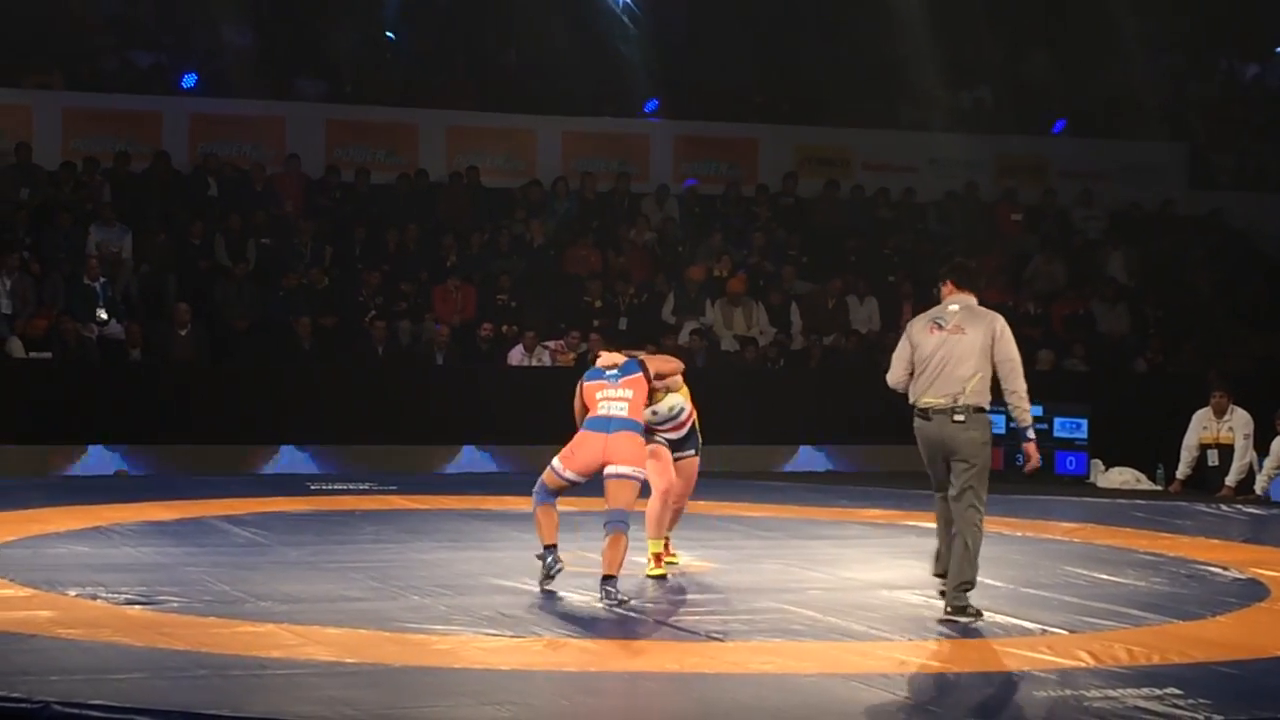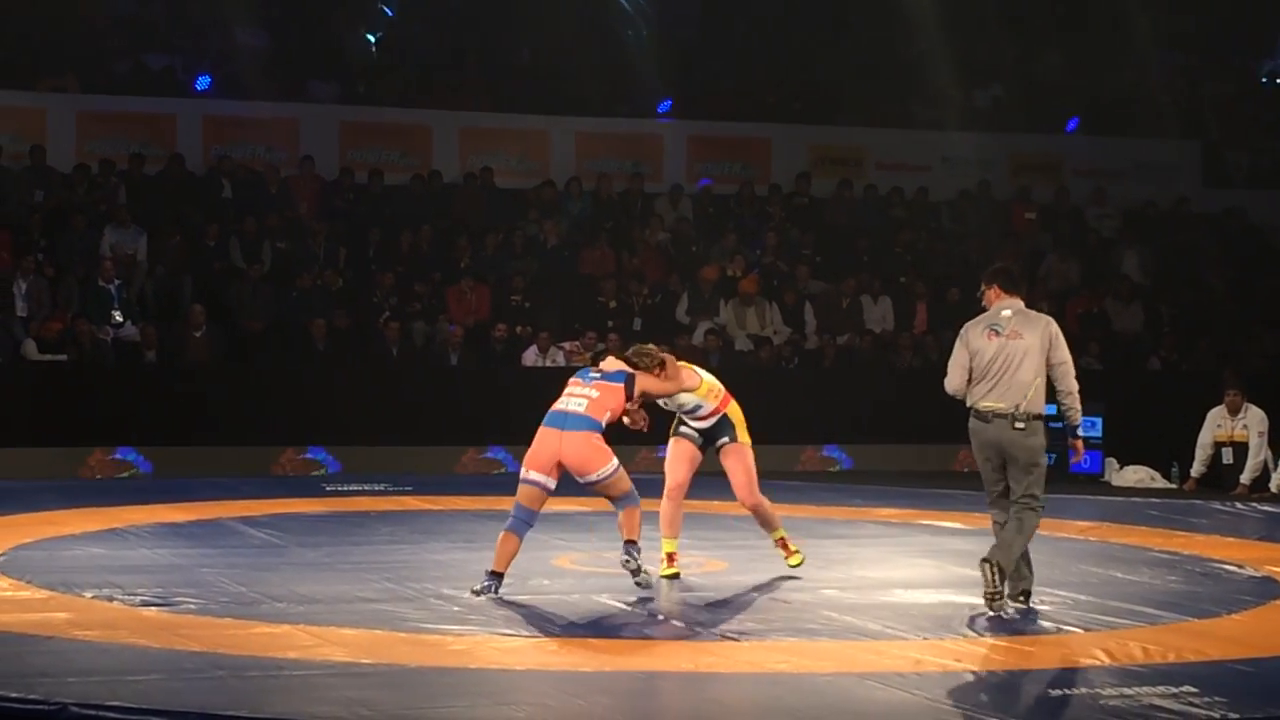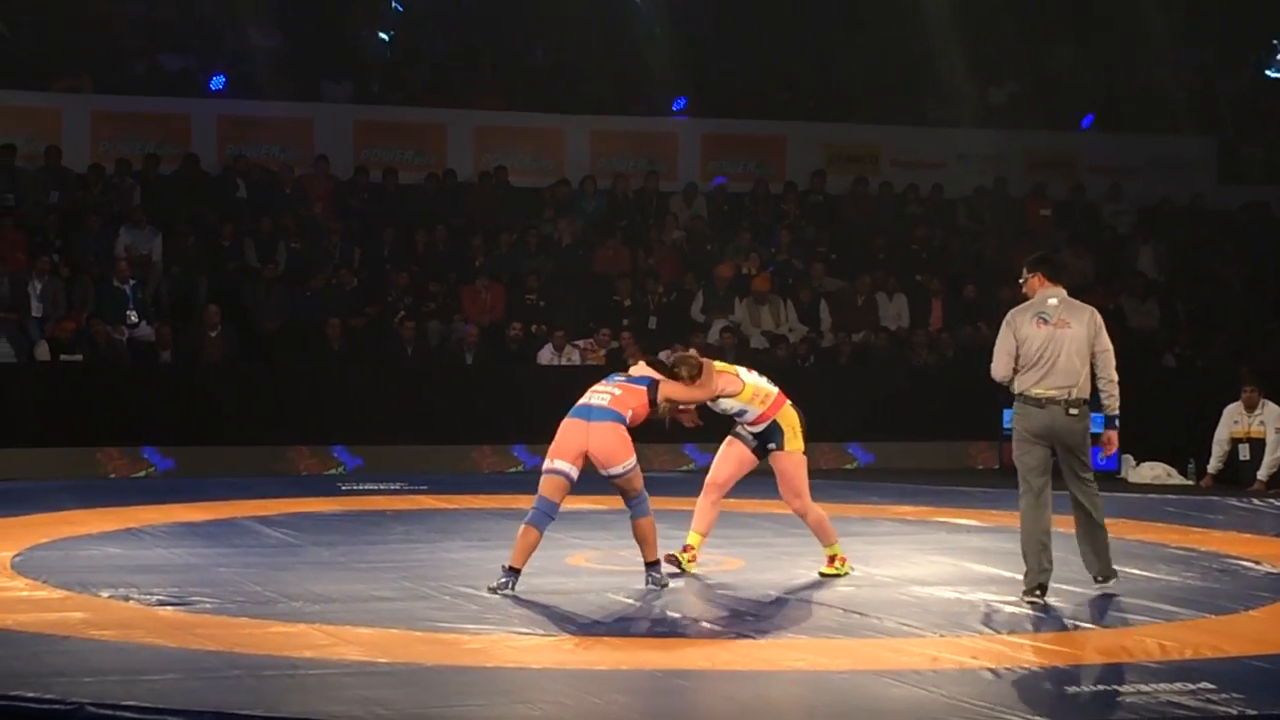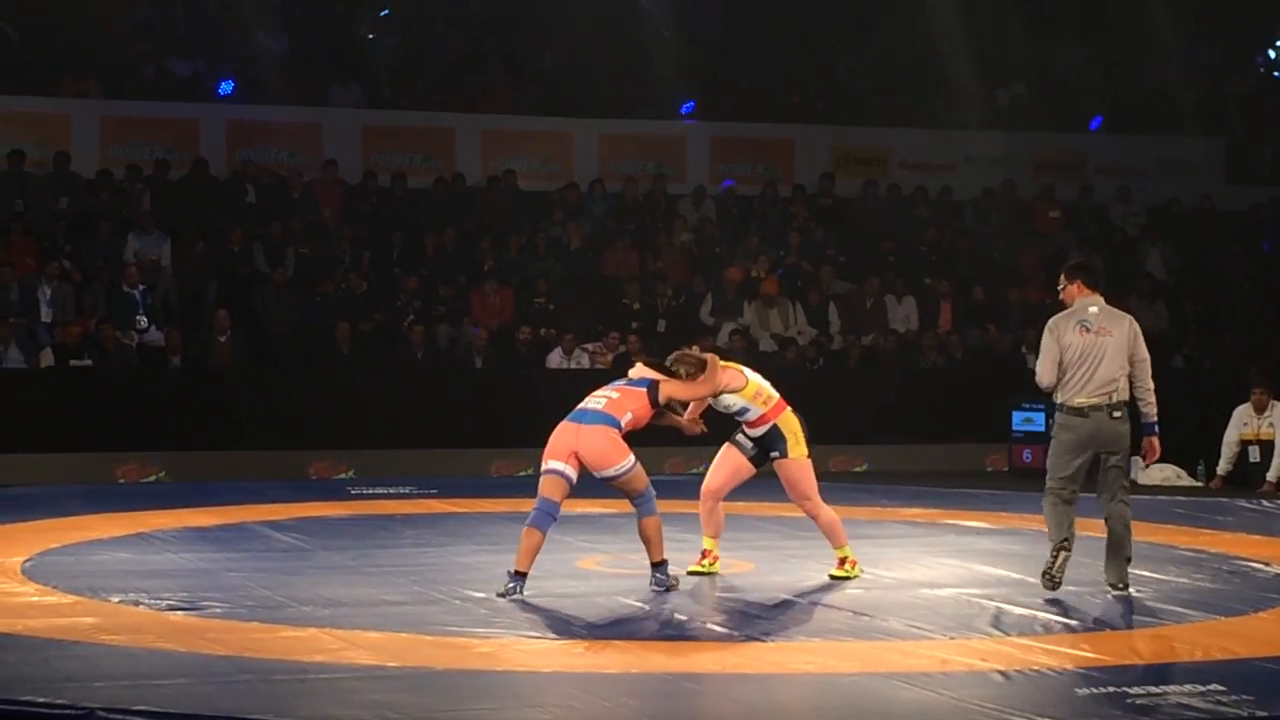
dt=0.3s
person 1, frame 1
left shoulder: (920, 323)
right shoulder: (991, 322)
left elbow: (896, 379)
right elbow: (1012, 382)
right wrist: (1027, 434)
left hip: (926, 422)
right hip: (968, 423)
left knee: (948, 501)
right knee: (968, 510)
left ankle: (945, 568)
right ankle: (957, 600)
person 1, frame 2
left shoulder: (973, 328)
right shoulder: (1044, 326)
left elbow: (954, 385)
right elbow: (1066, 383)
right wrist: (1074, 429)
left hip: (983, 426)
right hip: (1024, 428)
left knee: (1002, 506)
right knee: (1027, 507)
left ankle: (1019, 585)
right ankle: (997, 563)
person 1, frame 3
left shoulder: (1017, 316)
right shoulder: (1088, 315)
left elbow: (1000, 372)
right elbow: (1106, 373)
right wrist: (1111, 422)
left hip: (1029, 413)
right hip: (1072, 413)
left knee: (1033, 499)
right knee: (1084, 492)
left ankle: (1035, 582)
right ankle: (1101, 569)
person 1, frame 4
left shoulder: (1059, 324)
right shoulder: (1126, 323)
left elbow: (1045, 379)
right elbow: (1143, 381)
right wrist: (1151, 428)
left hip: (1072, 420)
right hip: (1114, 420)
left knee: (1058, 494)
right knee: (1115, 500)
left ankle: (1060, 544)
right ankle: (1118, 576)
person 2, frame 1
left shoulder: (586, 379)
right shoulder: (639, 366)
right elbow: (677, 367)
left hip: (590, 440)
right hip: (629, 441)
left knee: (544, 493)
right knee: (617, 520)
left ankle: (550, 555)
right ankle: (609, 585)
person 2, frame 2
left shoulder: (580, 375)
right shoulder: (631, 379)
right elbow: (675, 386)
left wrist: (624, 413)
right wrist: (668, 360)
left hip: (548, 435)
right hip: (583, 440)
left knee: (521, 515)
right knee: (627, 498)
left ankle: (492, 580)
right ankle: (631, 553)
person 2, frame 3
left shoulder: (613, 379)
right shoulder: (657, 384)
right elbow: (705, 392)
right wrist: (706, 366)
left hip: (570, 427)
right hip: (607, 432)
left knee: (542, 509)
right knee: (637, 501)
left ankle: (510, 576)
right ankle: (653, 572)
person 2, frame 4
left shoulder: (619, 385)
right shoulder: (659, 386)
right elbow: (708, 387)
left wrist: (681, 422)
right wrist: (712, 360)
left hip: (564, 431)
right hip: (599, 436)
left knee: (544, 510)
right knee: (643, 498)
left ankle: (517, 580)
right ankle: (659, 573)
person 3, frame 1
left shoulder: (671, 383)
left hip: (685, 434)
right hip: (653, 435)
left knee: (677, 500)
right knee: (664, 488)
left ankle: (663, 539)
right ankle: (654, 557)
person 3, frame 2
left shoulder: (682, 375)
right wrist: (633, 418)
left hip: (726, 422)
right hip: (691, 424)
left knee: (749, 499)
right knee: (674, 487)
left ankle: (781, 539)
right ankle: (668, 556)
person 3, frame 3
left shoulder: (721, 379)
right wrist: (684, 414)
left hip: (782, 424)
right hip: (752, 427)
left knee: (798, 501)
right knee: (713, 484)
left ankle: (837, 557)
right ankle: (690, 552)
person 3, frame 4
left shoulder: (724, 375)
right elbow: (691, 417)
right wrist: (688, 421)
left hip: (783, 430)
right hip: (752, 434)
left knee: (810, 504)
right knee: (710, 491)
left ankle: (847, 560)
right ankle: (710, 556)
